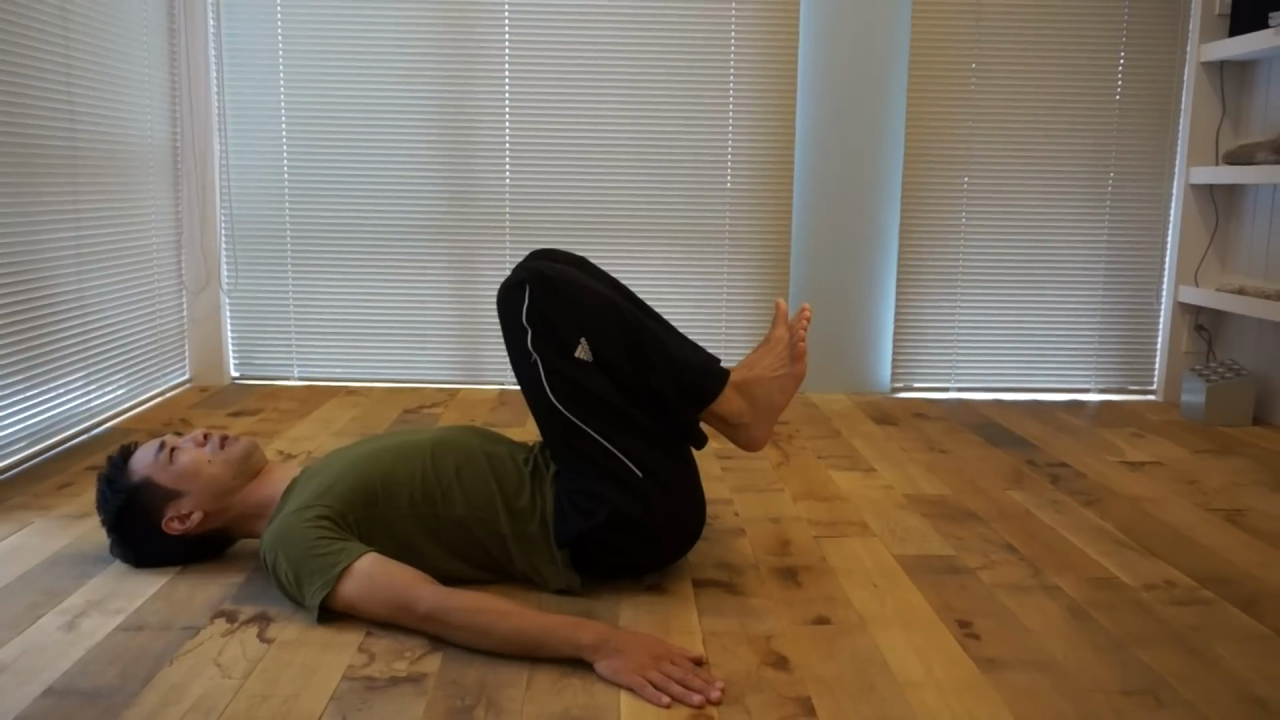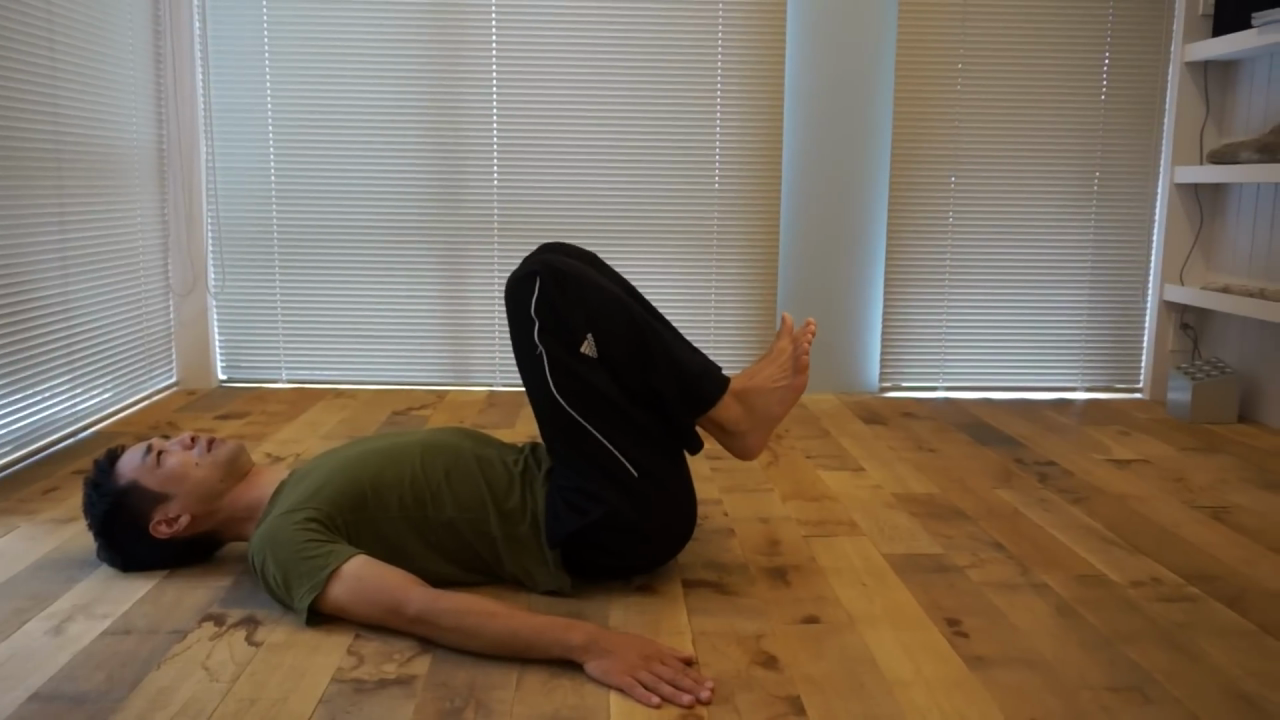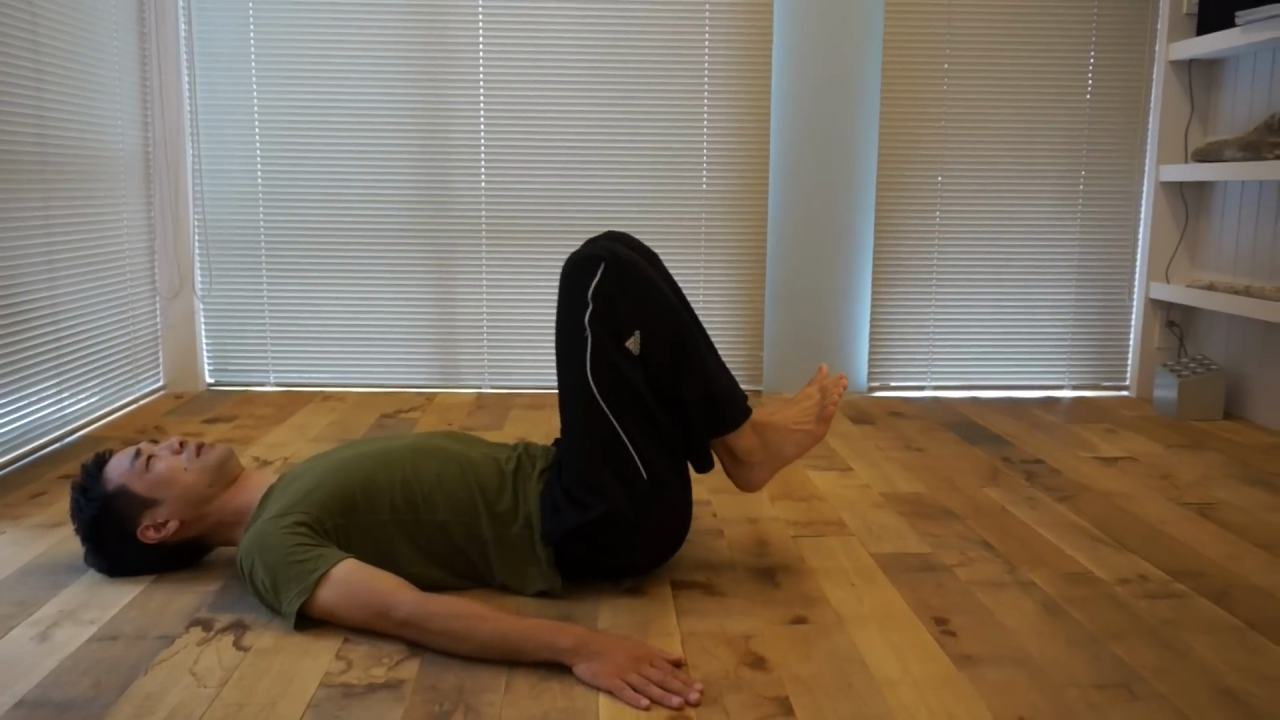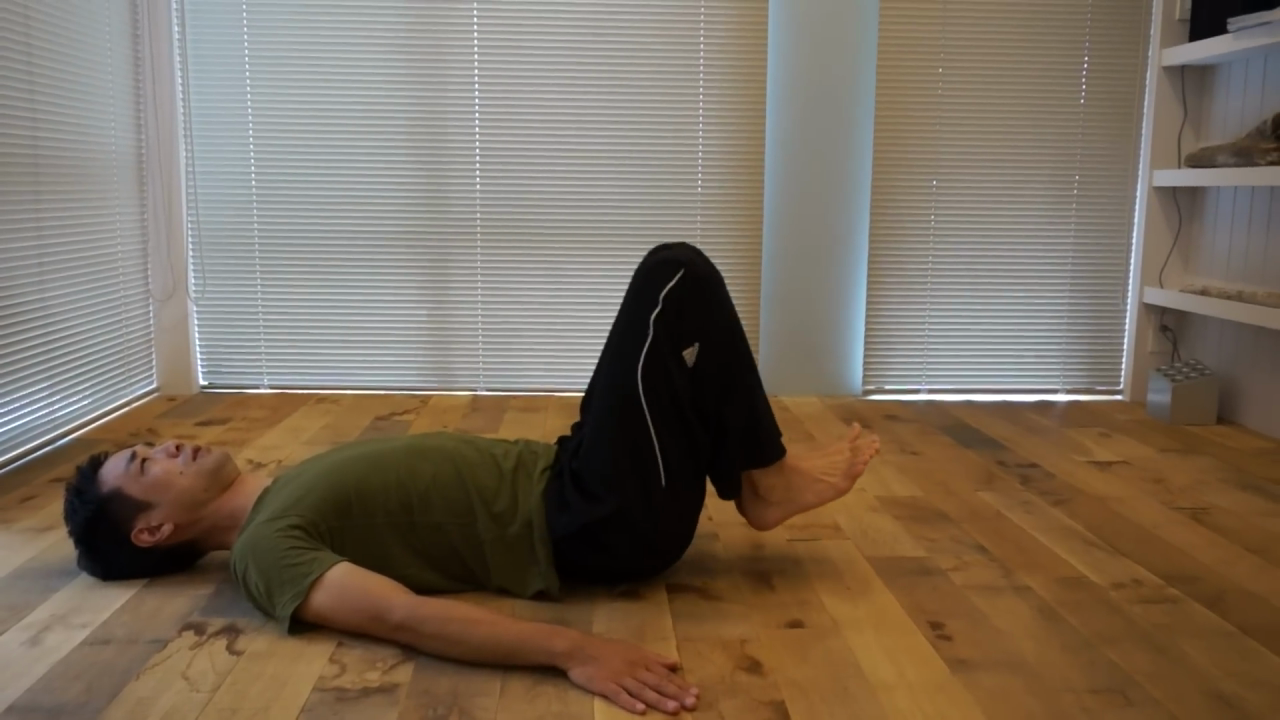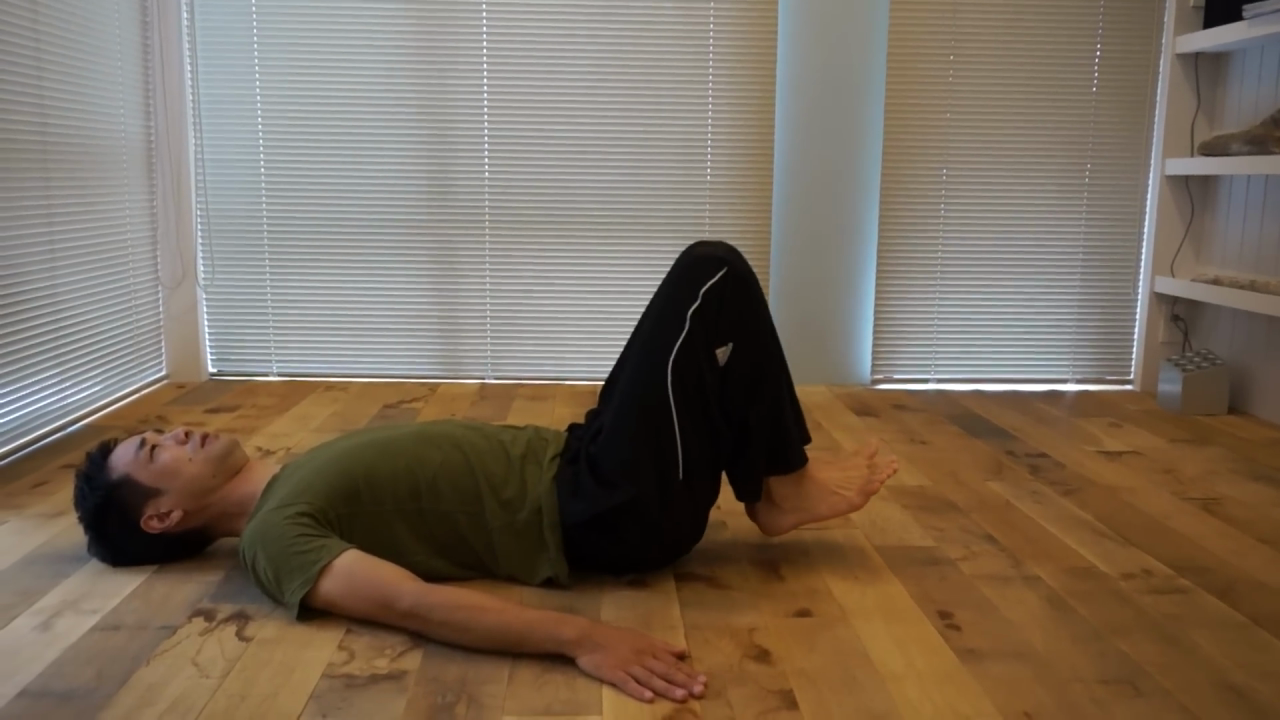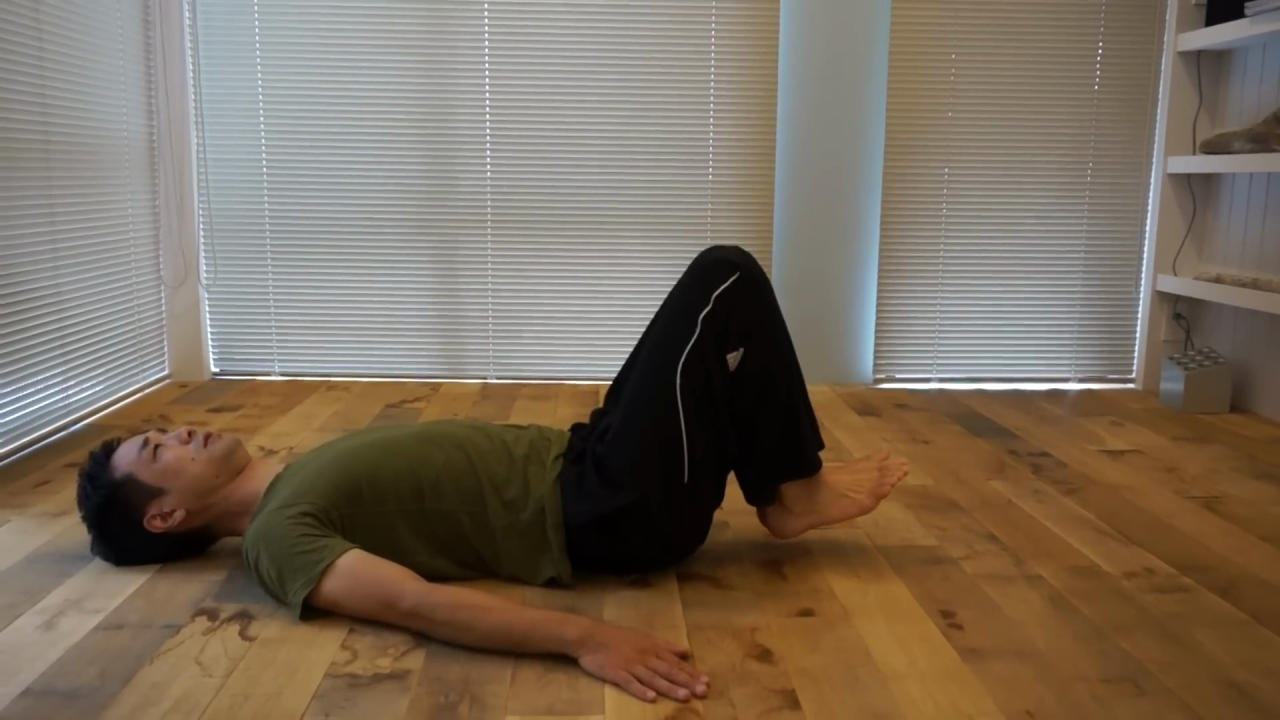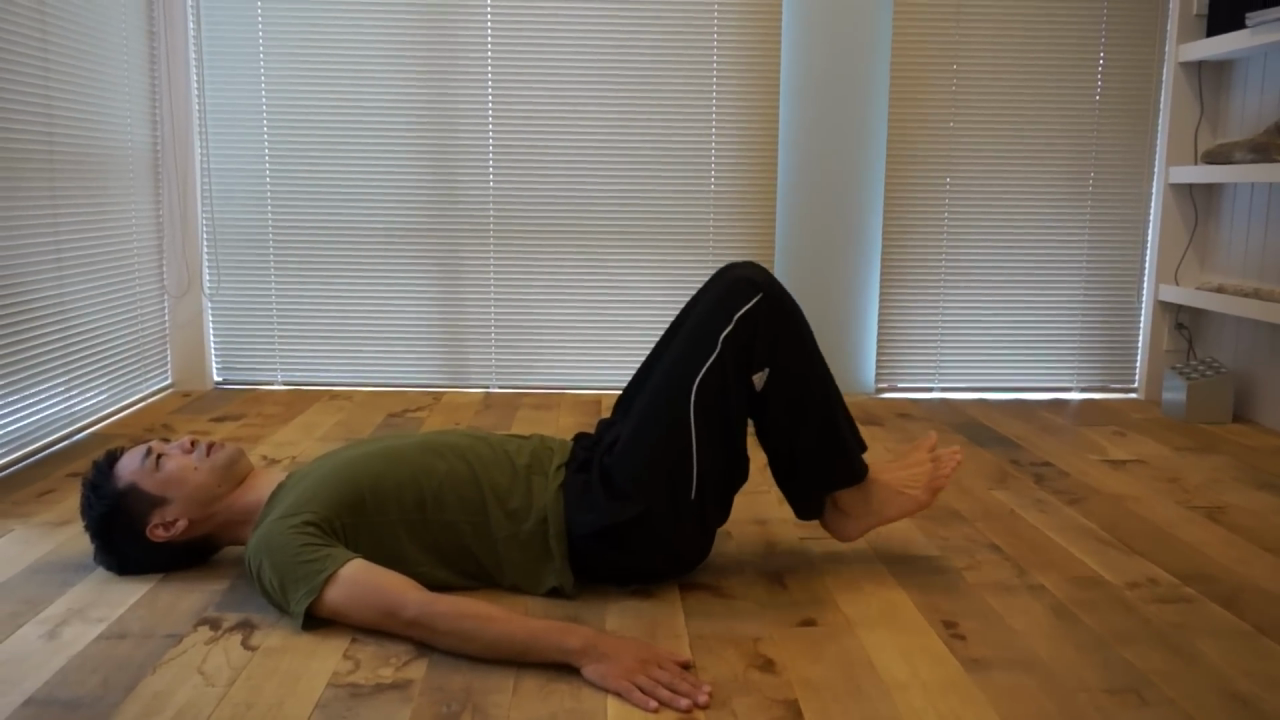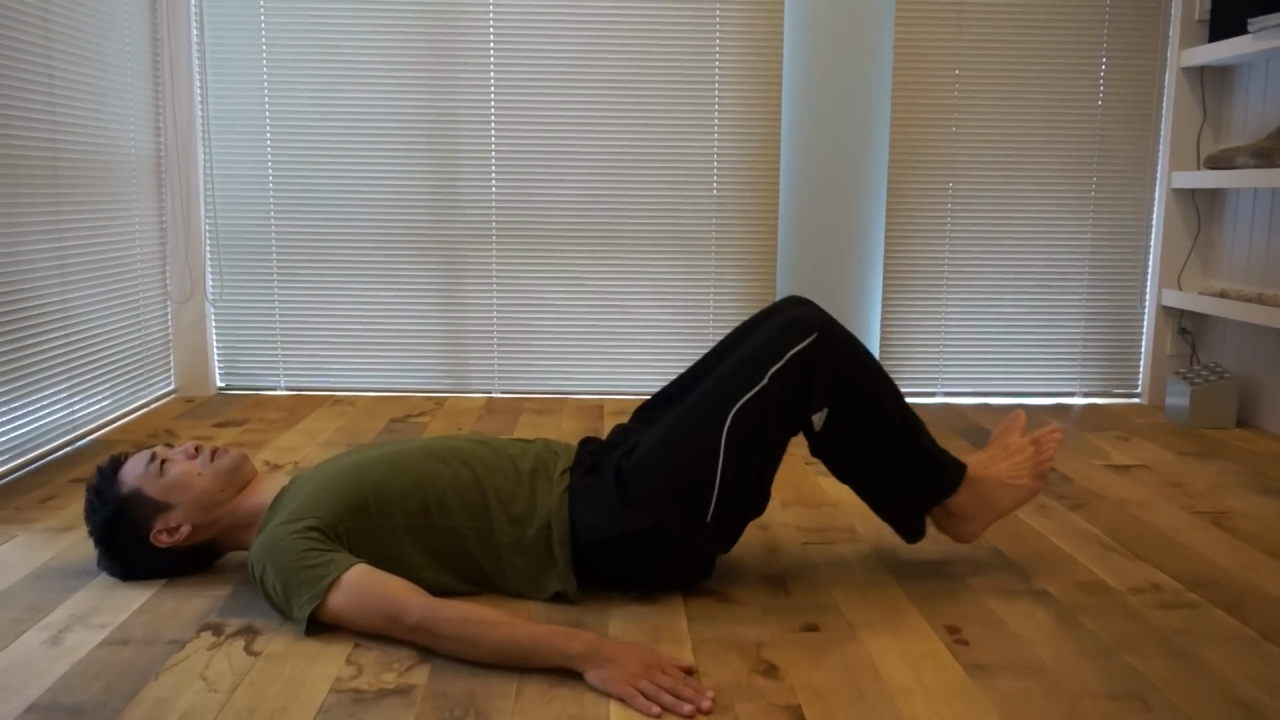
dt=0.5s
person 1, frame 1
left shoulder: (321, 485)
right shoulder: (297, 539)
right elbow: (428, 607)
right wrist: (597, 642)
left hip: (557, 485)
right hip: (620, 526)
left knee: (548, 279)
right knee: (537, 290)
left ankle: (727, 392)
right ankle: (731, 402)
person 1, frame 2
left shoulder: (309, 488)
right shoulder: (286, 543)
right elbow: (418, 608)
right wrist: (587, 642)
left hip: (552, 482)
right hip: (606, 525)
left knee: (555, 272)
right knee: (547, 286)
left ankle: (725, 403)
right ankle: (728, 411)
person 1, frame 3
left shoulder: (298, 494)
right shoulder: (274, 548)
right elbow: (408, 613)
right wrist: (578, 644)
left hip: (546, 482)
right hip: (599, 528)
left knee: (613, 260)
right knee: (604, 272)
left ankle: (739, 433)
right ankle: (743, 442)
person 1, frame 4
left shoulder: (291, 498)
right shoulder: (269, 550)
right elbow: (403, 615)
right wrist: (573, 649)
left hip: (556, 476)
right hip: (597, 525)
left knee: (673, 272)
right knee: (677, 283)
left ankle: (760, 475)
right ankle: (763, 482)
person 1, frame 5
left shoulder: (300, 484)
right shoulder: (276, 539)
right elbow: (413, 605)
right wrist: (579, 635)
left hip: (572, 463)
right hip: (605, 514)
left knee: (708, 274)
right knee: (711, 277)
left ankle: (778, 479)
right ankle: (776, 489)
person 1, frame 6
left shoulder: (304, 481)
right shoulder: (280, 536)
right elbow: (415, 604)
right wrist: (584, 637)
left hip: (573, 460)
right hip: (611, 514)
left knee: (722, 277)
right knee: (725, 283)
left ankle: (791, 484)
right ankle: (790, 495)
person 1, frame 7
left shoulder: (306, 493)
right shoulder: (282, 548)
right elbow: (416, 612)
right wrist: (587, 647)
left hip: (581, 469)
right hip: (616, 523)
left knee: (743, 293)
right knee: (747, 301)
left ankle: (843, 482)
right ankle: (845, 497)
person 1, frame 8
left shoulder: (310, 498)
right shoulder: (285, 552)
right elbow: (419, 616)
left hip: (591, 467)
right hip: (617, 529)
left knee: (791, 331)
right knee: (800, 340)
left ankle: (941, 483)
right ankle: (951, 496)
